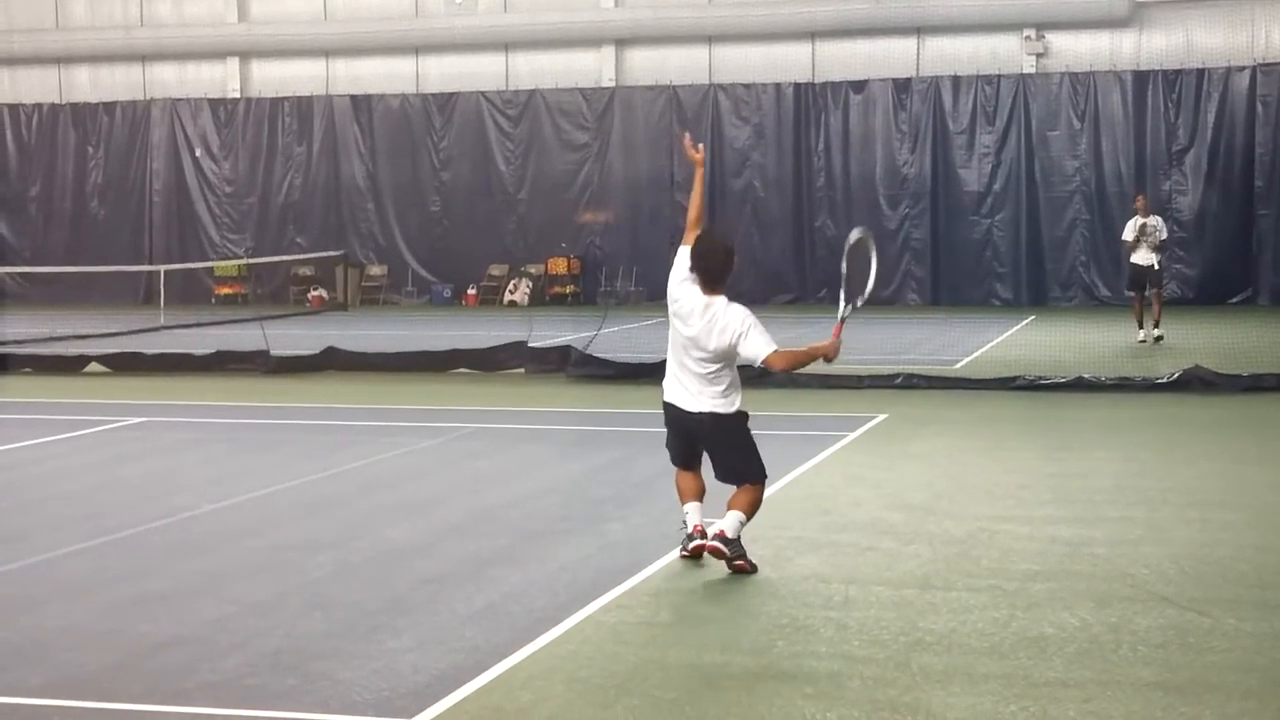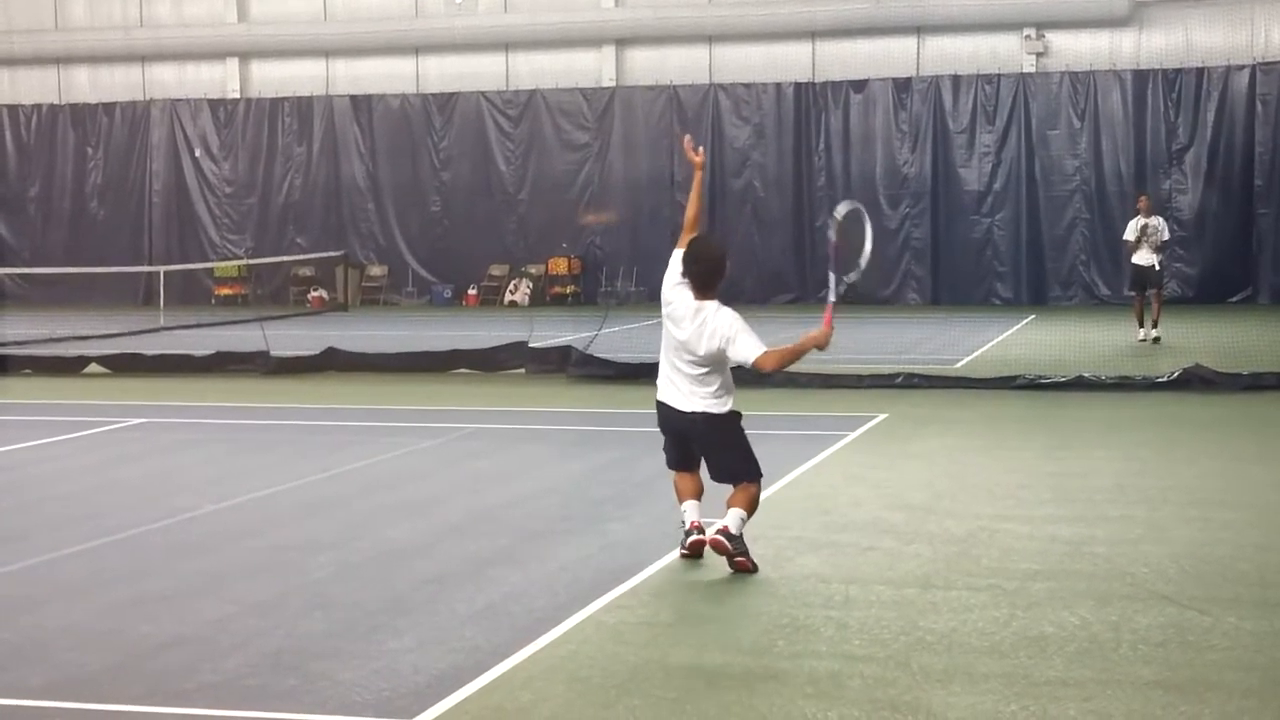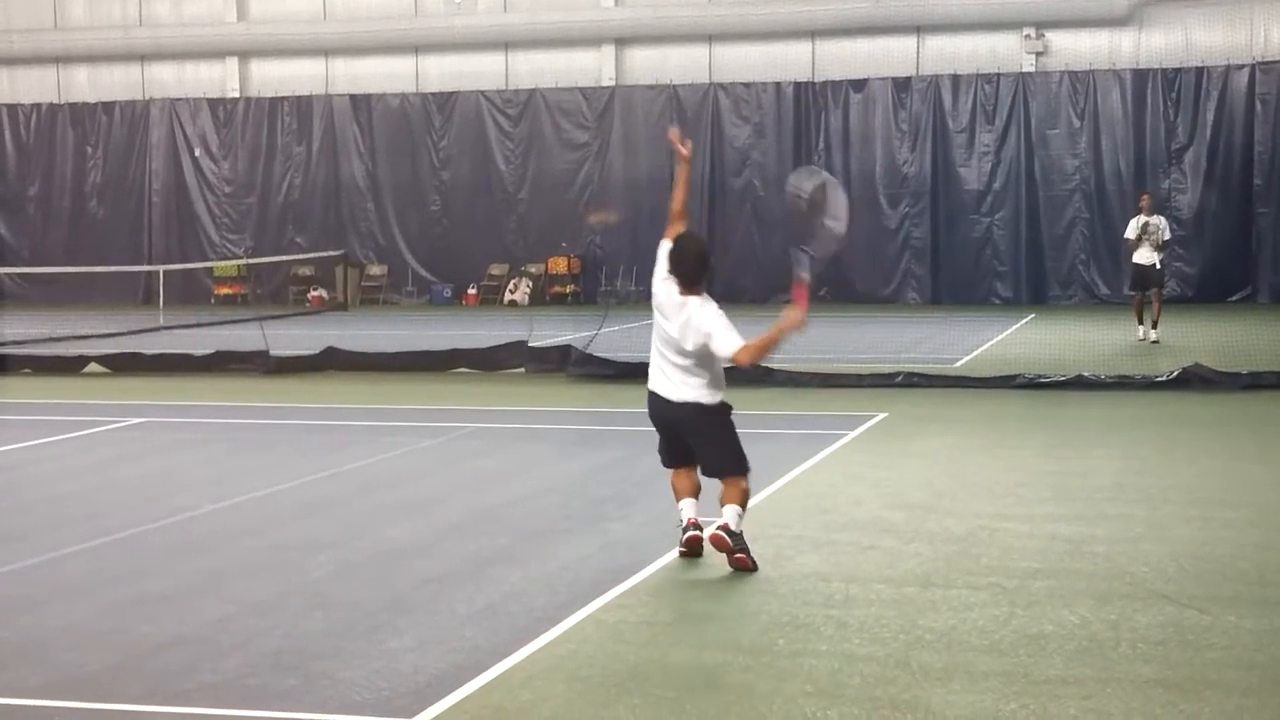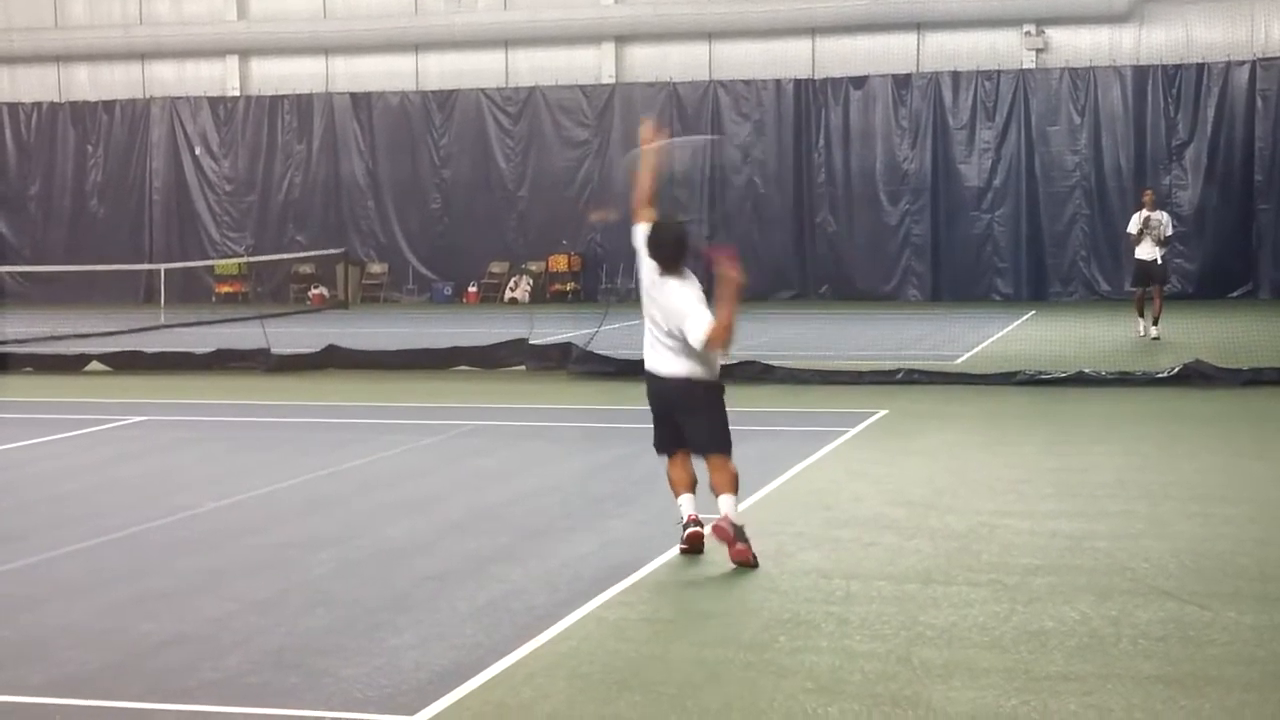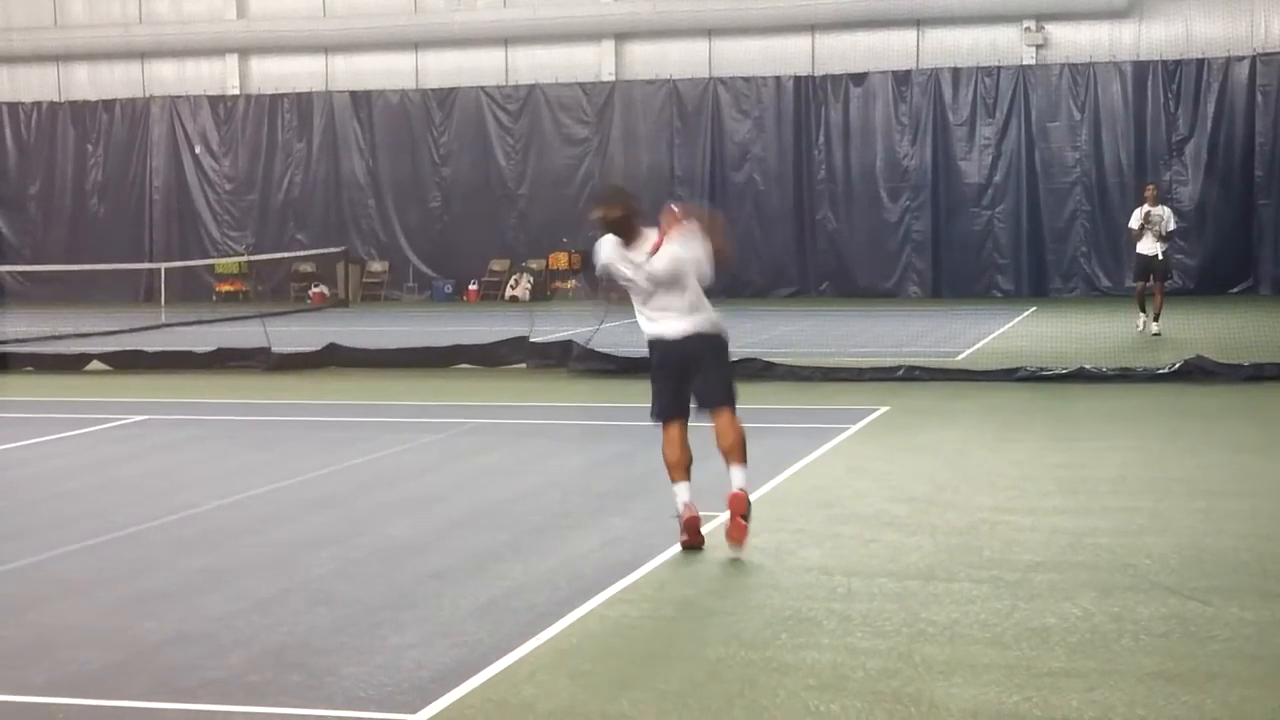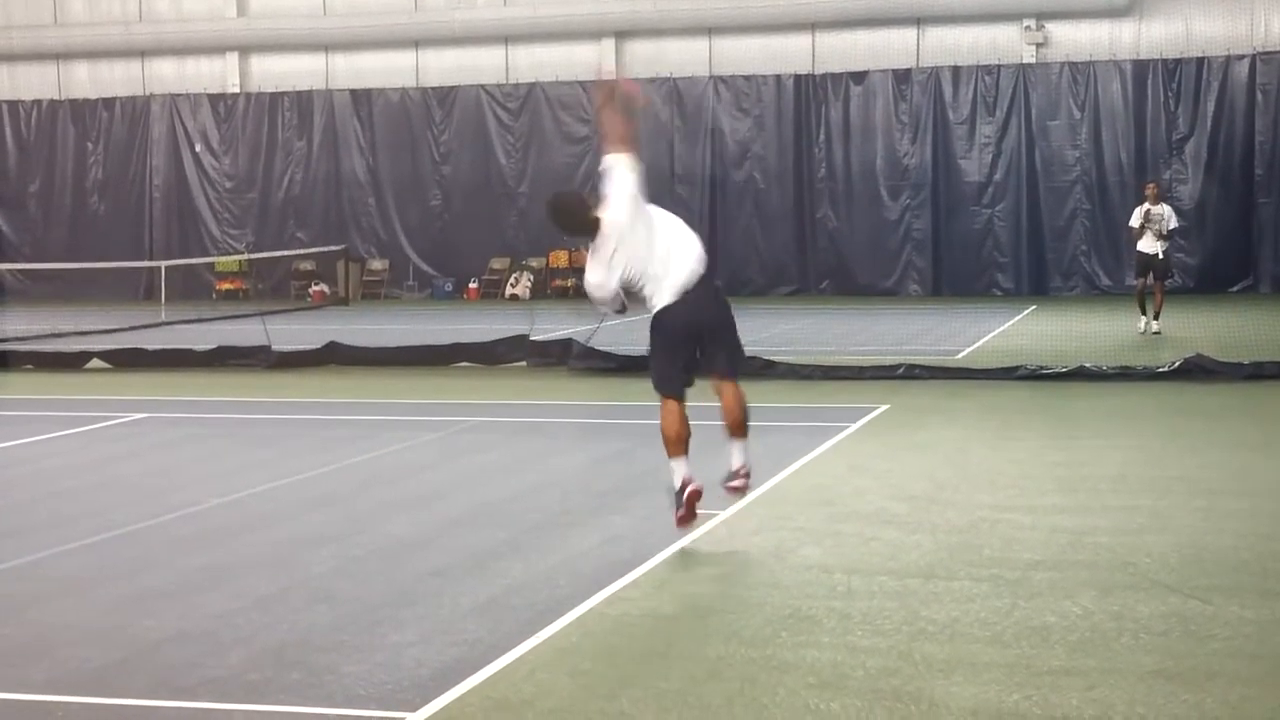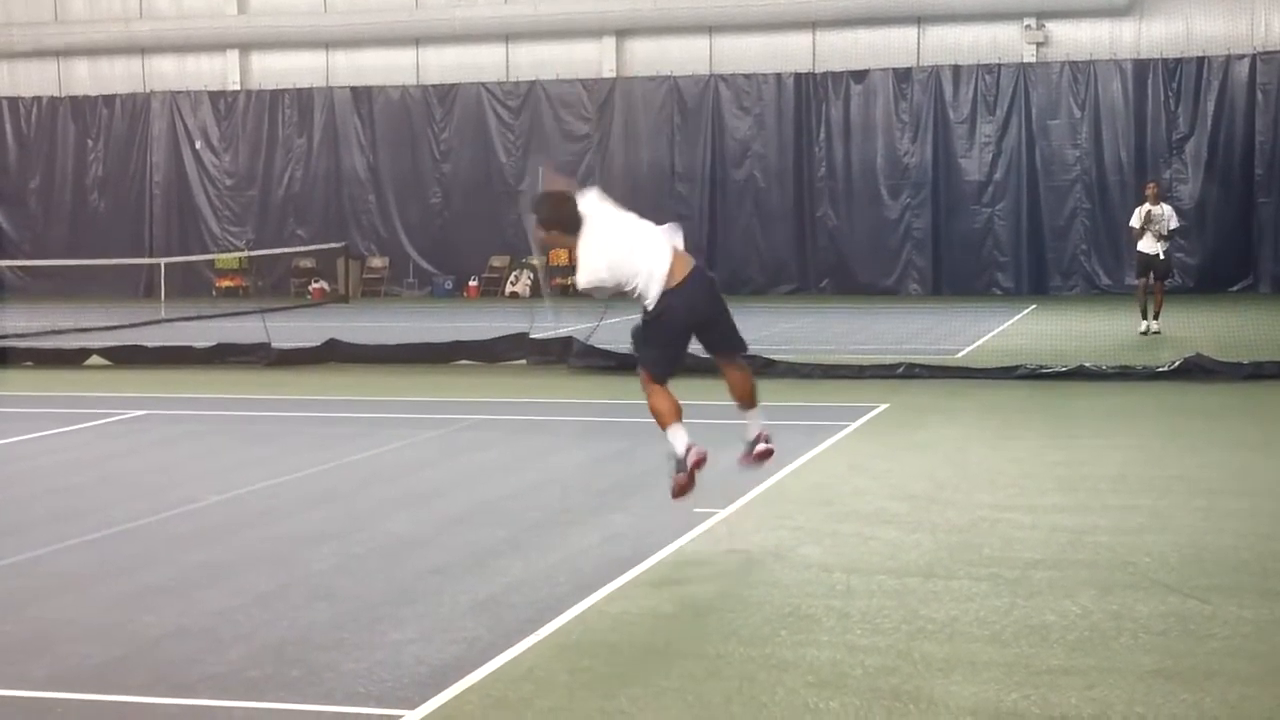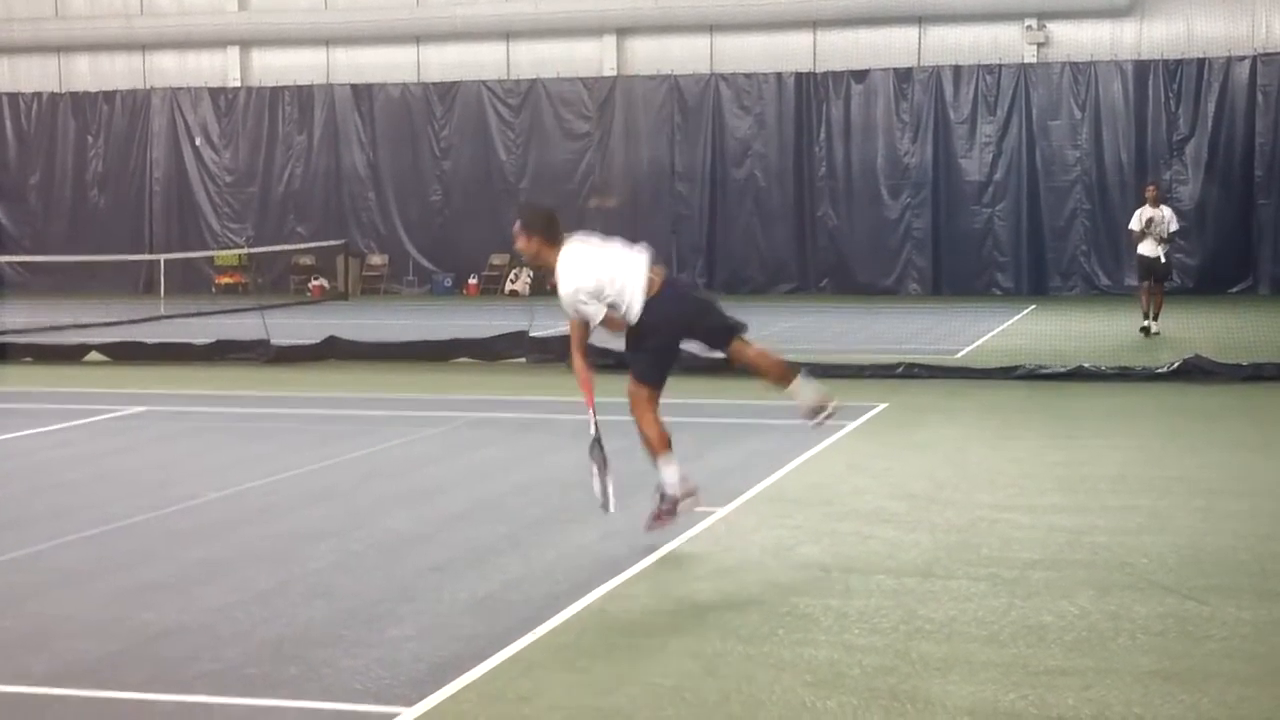
dt=0.1s
person 1, frame 1
left shoulder: (678, 289)
right shoulder: (736, 319)
left elbow: (692, 227)
right elbow: (778, 361)
left wrist: (698, 170)
right wrist: (822, 349)
left hip: (676, 407)
right hip: (720, 415)
left knee: (686, 468)
right knee: (751, 485)
left ankle: (694, 526)
right ankle: (727, 533)
person 1, frame 2
left shoulder: (671, 292)
right shoulder: (725, 323)
left elbow: (688, 230)
right elbow: (767, 362)
left wrist: (697, 173)
right wrist: (813, 341)
left hip: (670, 408)
right hip: (712, 415)
left knee: (684, 470)
right knee: (747, 484)
left ankle: (692, 524)
right ankle: (728, 529)
person 1, frame 3
left shoulder: (663, 284)
right shoulder: (709, 318)
left elbow: (676, 221)
right elbow: (746, 359)
left wrist: (684, 166)
right wrist: (785, 327)
left hip: (661, 400)
right hip: (702, 407)
left knee: (681, 465)
right knee: (734, 480)
left ankle: (690, 523)
right ankle: (727, 526)
person 1, frame 4
left shoulder: (647, 267)
right shoulder: (687, 296)
left elbow: (642, 208)
right elbow: (715, 342)
left wrist: (648, 156)
right wrist: (728, 293)
left hip: (659, 379)
right hip: (695, 384)
left knee: (678, 454)
right knee: (719, 459)
left ankle: (690, 518)
right ankle: (728, 519)
person 1, frame 5
left shoulder: (608, 250)
right shoulder: (672, 253)
right elbow: (717, 254)
right wrist: (701, 224)
left hip: (662, 345)
right hip: (704, 339)
left knee: (673, 428)
right knee: (724, 415)
left ankle: (688, 513)
right ankle: (738, 492)
person 1, frame 6
left shoulder: (598, 273)
right shoulder: (622, 204)
left elbow: (613, 305)
right elbow: (617, 146)
right wrist: (611, 104)
left hip: (669, 315)
right hip: (703, 293)
left knee: (671, 402)
right knee: (727, 384)
left ankle: (683, 482)
right ankle: (738, 466)
person 1, frame 7
left shoulder: (589, 269)
right shoulder: (592, 206)
left hip: (670, 304)
right hip: (696, 279)
left knee: (653, 382)
right knee: (732, 363)
left ankle: (684, 451)
right ankle: (757, 435)
person 1, frame 8
left shoulder: (570, 285)
right shoulder: (576, 244)
left elbow: (616, 325)
left hip: (653, 318)
right hip: (670, 291)
left knee: (641, 403)
right knee: (742, 349)
left ankle: (673, 488)
right ankle: (811, 398)
